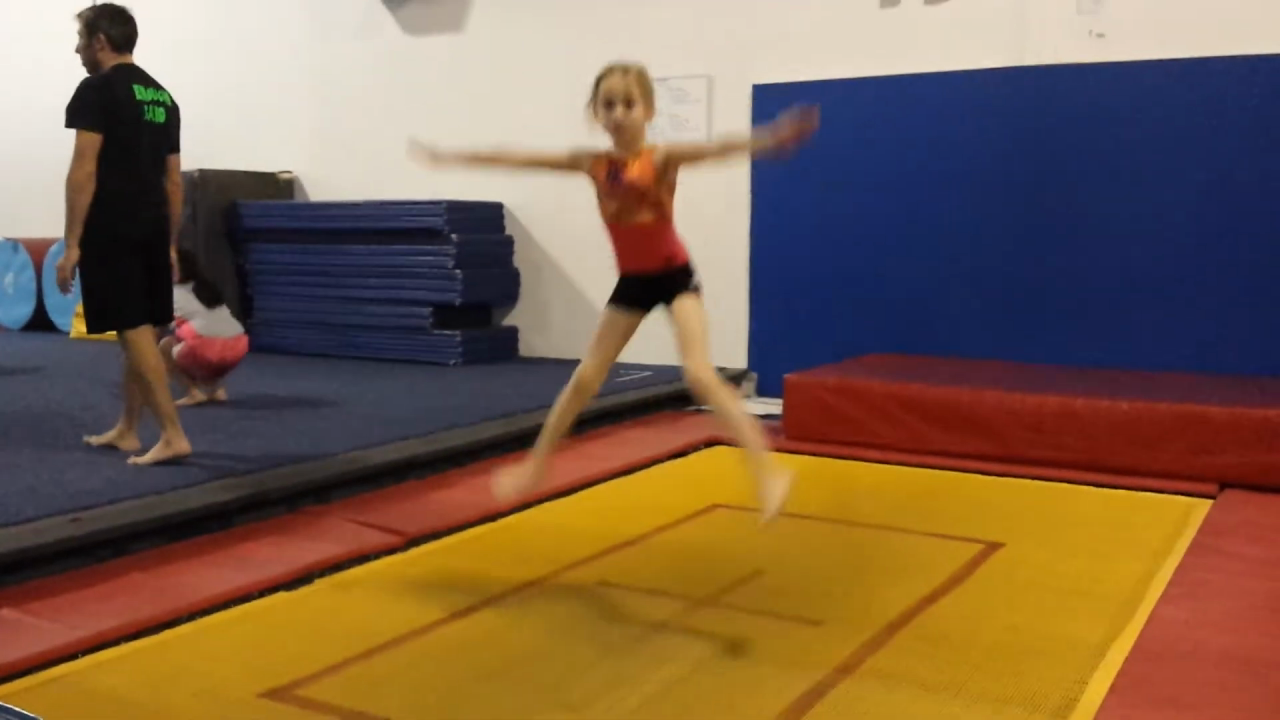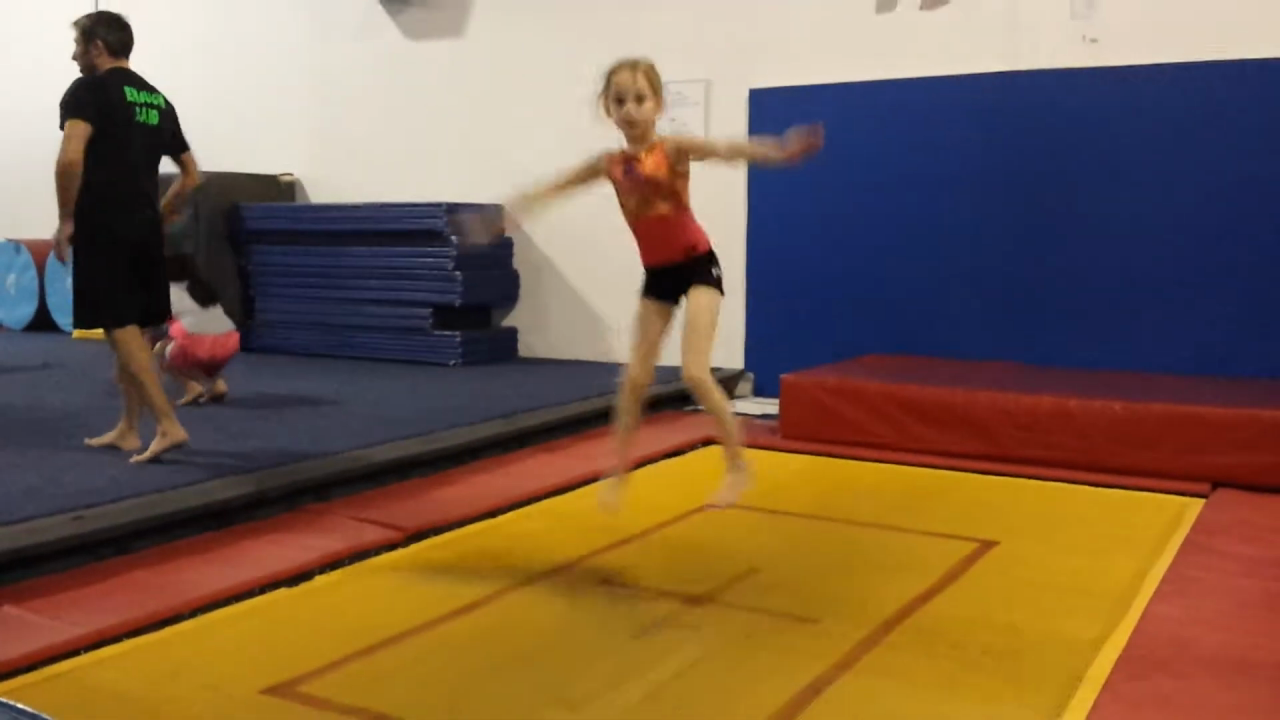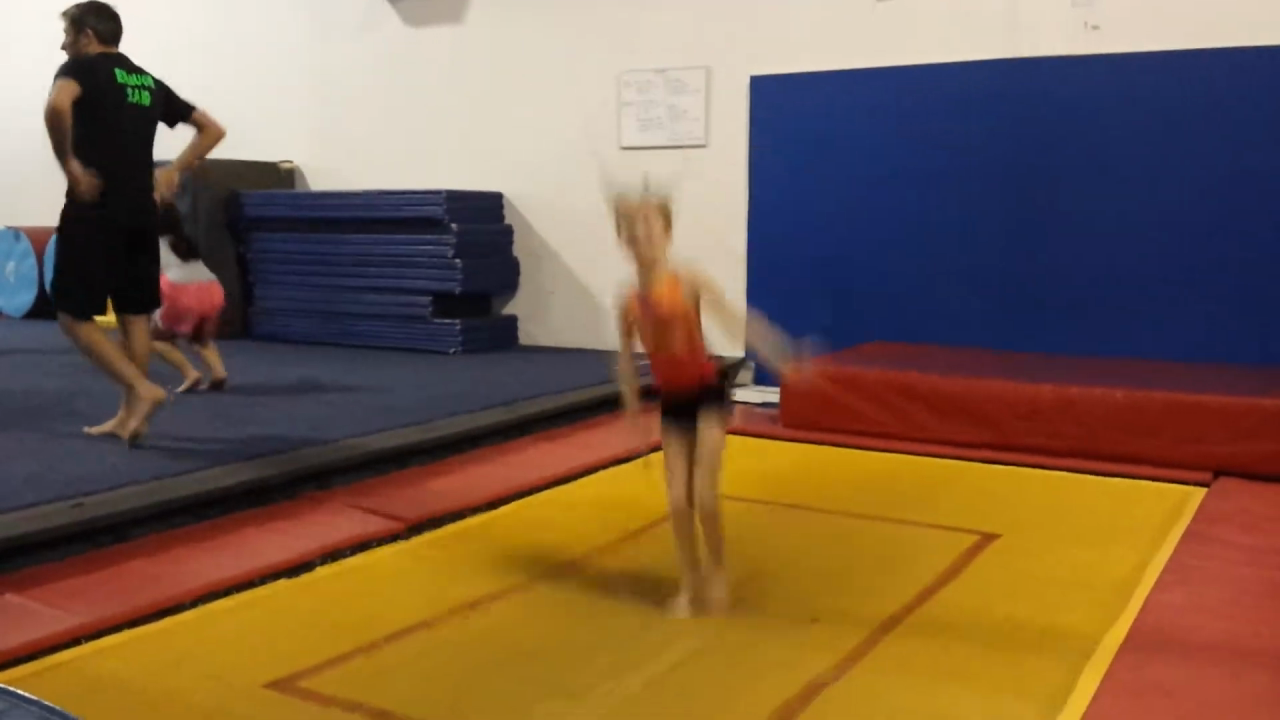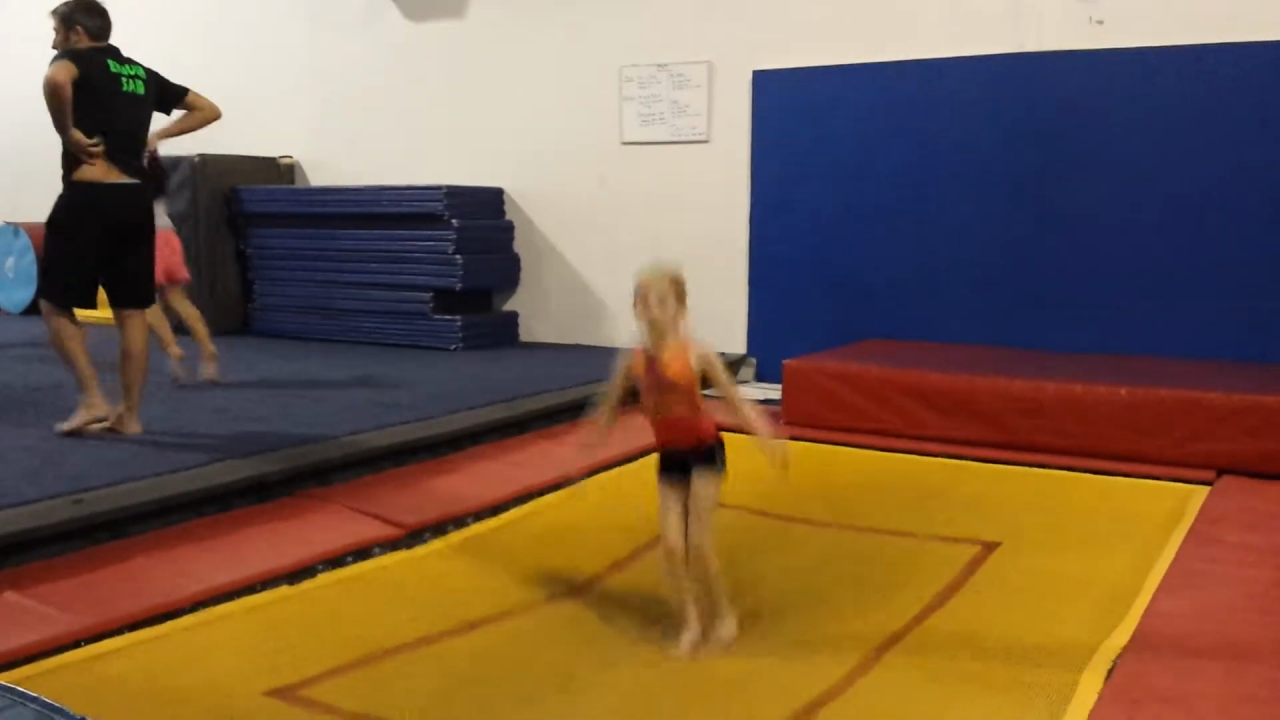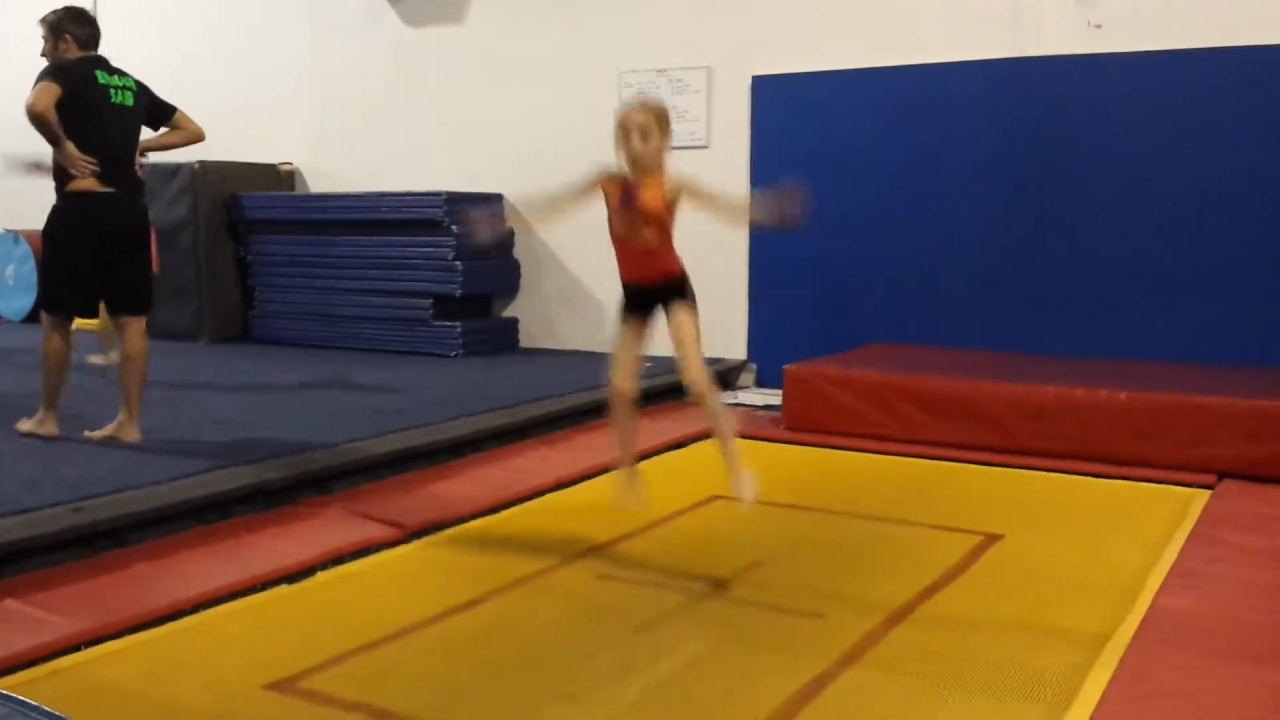
dt=0.2s
person 1, frame 1
left shoulder: (96, 90)
right shoulder: (163, 97)
left elbow: (83, 172)
left wrist: (72, 244)
right wrist: (171, 243)
left hip: (110, 229)
right hip: (150, 229)
left knee: (134, 332)
right knee: (138, 330)
left ankle: (172, 434)
right ankle: (126, 430)
person 1, frame 2
left shoulder: (89, 89)
right shoulder: (159, 100)
left elbow: (71, 158)
right elbow: (191, 175)
left wrist: (66, 221)
left hip: (102, 227)
right hip: (144, 228)
left knee: (121, 331)
right knee: (134, 330)
left ankle: (168, 424)
right ankle: (128, 429)
person 1, frame 3
left shoulder: (83, 69)
right shoulder: (151, 83)
left elbow: (57, 106)
right elbow: (213, 130)
left wrist: (69, 164)
right wrist: (174, 171)
left hip: (95, 211)
right hip: (140, 209)
left knee: (74, 316)
right knee: (134, 316)
left ankle: (143, 389)
right ankle: (128, 416)
person 1, frame 4
left shoulder: (77, 61)
right shoulder: (142, 73)
left elbow: (56, 81)
right elbow: (209, 109)
left wrist: (68, 132)
right wrist: (156, 136)
left hip: (88, 200)
right hip: (136, 201)
left knee: (54, 303)
right knee: (131, 311)
left ankle: (92, 400)
right ankle: (126, 413)
person 1, frame 5
left shoulder: (64, 73)
right shoulder: (131, 84)
left elbow: (38, 107)
right elbow: (192, 131)
left wrist: (61, 144)
right wrist: (139, 146)
left hip: (83, 209)
right hip: (130, 210)
left knee: (55, 317)
right knee: (130, 320)
left ankle: (48, 417)
right ankle: (128, 422)
person 2, frame 1
left shoulder: (663, 158)
right shoulder: (591, 162)
left elbow: (712, 149)
right elbow: (520, 158)
left wrist: (768, 140)
right wrist: (448, 156)
left hip: (674, 277)
right hip: (631, 282)
left knee: (699, 374)
right knee: (587, 377)
left ankle: (767, 469)
right ankle: (536, 464)
person 2, frame 2
left shoulder: (676, 149)
right shoulder: (609, 163)
left elbow: (724, 149)
right elbow: (551, 188)
left wrist: (779, 151)
right wrist: (502, 216)
left hip: (698, 265)
right hip: (657, 274)
left knee: (695, 373)
right knee: (635, 377)
left ankle: (736, 463)
right ankle: (619, 469)
person 2, frame 3
left shoulder: (689, 283)
right shoulder: (628, 302)
left elbow: (736, 319)
right elbow: (627, 357)
left wrist: (780, 357)
right wrist: (632, 405)
left hip: (707, 394)
right hip: (673, 400)
left knee: (705, 499)
right knee: (678, 503)
left ankle: (719, 571)
right ankle: (689, 584)
person 2, frame 4
left shoulder: (697, 354)
right shoulder: (633, 361)
left elbow: (734, 399)
right elbow: (609, 407)
left wrist: (769, 439)
left hip: (704, 450)
right hip: (669, 456)
left knee: (698, 544)
right knee: (673, 545)
left ankle: (725, 614)
right ankle: (693, 621)
person 2, frame 5
left shoulder: (673, 186)
right shoulder: (608, 181)
left elbow: (722, 205)
right elbow: (554, 202)
left wrist: (766, 210)
right wrist: (502, 220)
left hip: (672, 287)
right hip: (634, 292)
left knee: (696, 378)
right knee: (621, 387)
left ankle: (736, 464)
right ankle: (628, 469)
